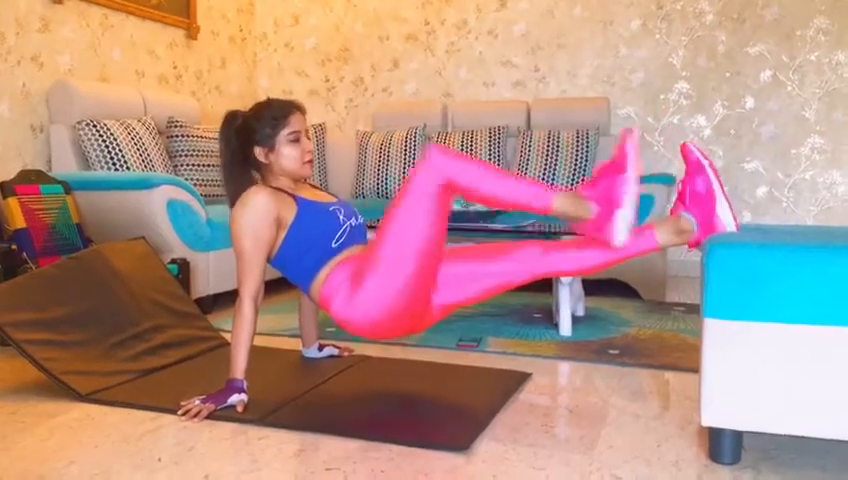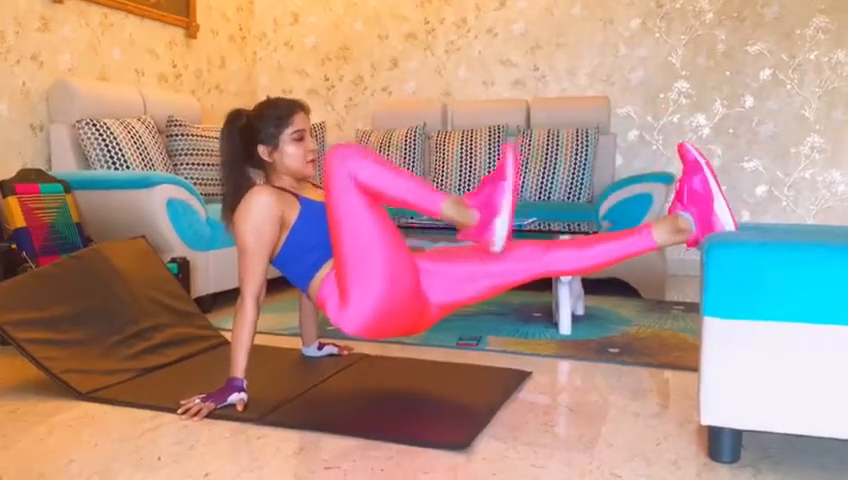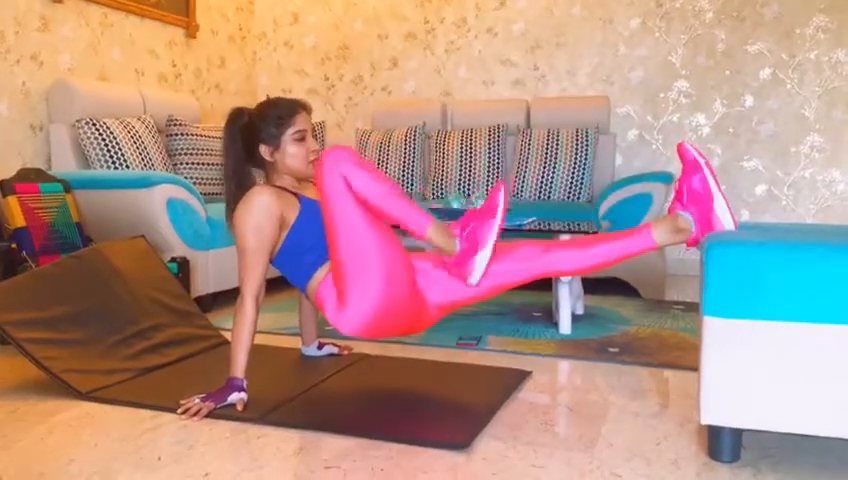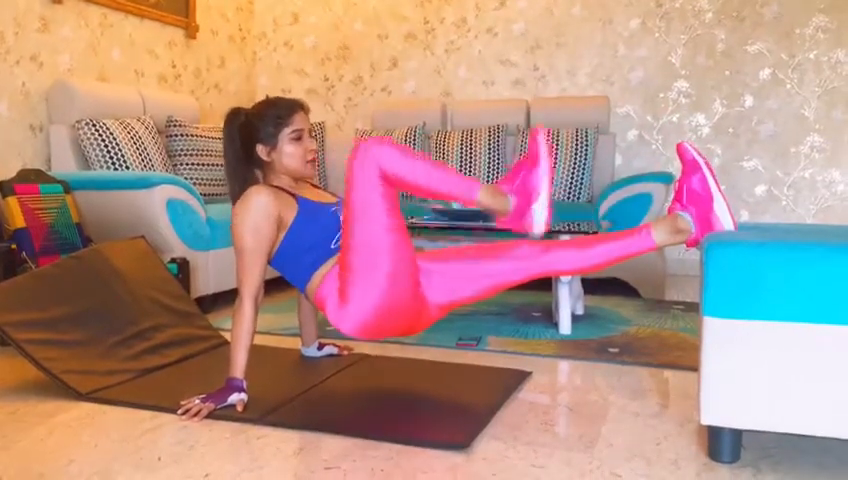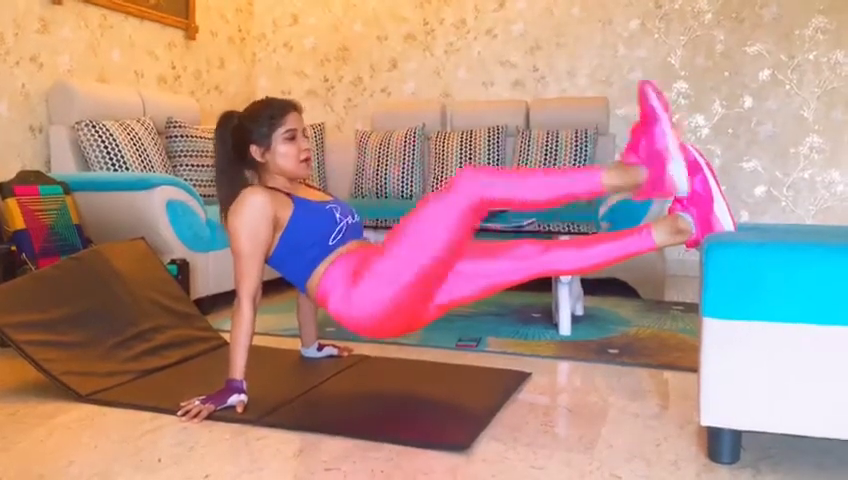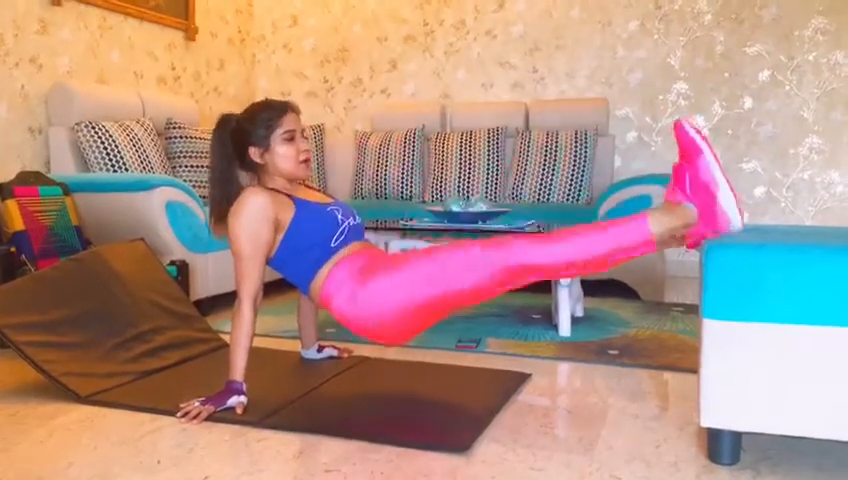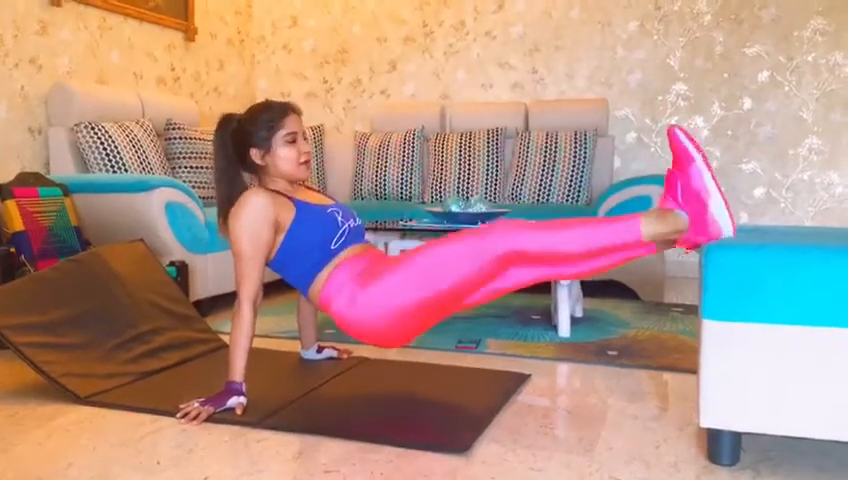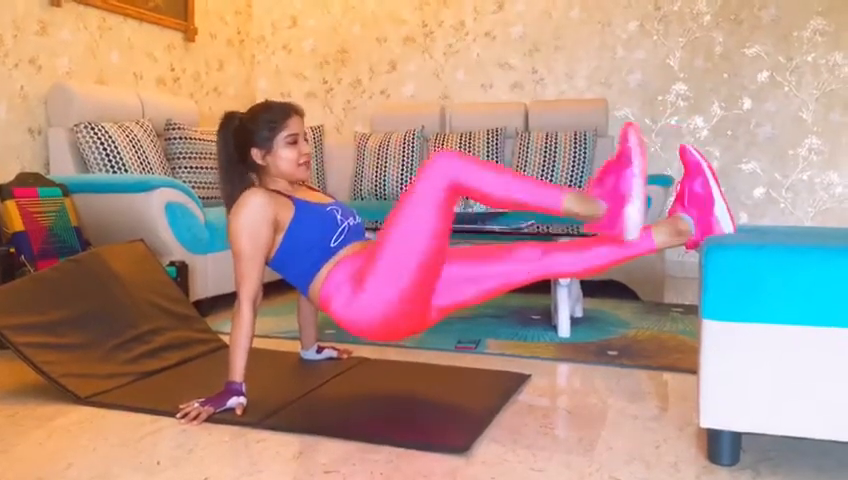
dt=0.2s
person 1, frame 1
left shoulder: (306, 191)
right shoulder: (259, 203)
right elbow: (249, 296)
left wrist: (312, 345)
right wrist: (234, 385)
left hip: (404, 292)
right hip: (374, 299)
left knee: (537, 256)
right knee: (436, 160)
left ankle: (681, 227)
right ankle: (587, 207)
person 1, frame 2
left shoulder: (307, 193)
right shoulder: (262, 203)
right elbow: (250, 295)
left wrist: (312, 344)
right wrist: (234, 384)
left hip: (405, 289)
right hip: (371, 300)
left knee: (537, 255)
right knee: (347, 157)
left ankle: (680, 226)
right ankle: (471, 215)
person 1, frame 3
left shoulder: (308, 191)
right shoulder: (262, 203)
right elbow: (250, 294)
left wrist: (312, 344)
right wrist: (233, 383)
left hip: (403, 289)
right hip: (369, 301)
left knee: (536, 255)
right knee: (341, 163)
left ankle: (680, 226)
right ankle: (452, 240)
person 1, frame 4
left shoulder: (306, 191)
right shoulder: (259, 202)
right elbow: (249, 296)
left wrist: (312, 345)
right wrist: (233, 384)
left hip: (402, 294)
right hip: (368, 302)
left knee: (535, 255)
right knee: (371, 151)
left ankle: (680, 226)
right ankle: (507, 202)
person 1, frame 5
left shoulder: (303, 192)
right shoulder: (255, 204)
right elbow: (247, 296)
left wrist: (312, 346)
right wrist: (233, 386)
left hip: (398, 292)
right hip: (369, 299)
left knee: (536, 254)
right knee: (471, 183)
left ankle: (680, 226)
right ankle: (633, 172)
person 1, frame 6
left shoulder: (303, 192)
right shoulder: (256, 204)
right elbow: (248, 298)
left wrist: (312, 347)
right wrist: (233, 387)
left hip: (396, 286)
right hip: (373, 300)
left knee: (529, 255)
right knee: (520, 251)
left ankle: (682, 222)
right ankle: (684, 214)
person 1, frame 7
left shoulder: (303, 194)
right shoulder: (256, 206)
right elbow: (247, 299)
left wrist: (311, 348)
right wrist: (233, 387)
left hip: (401, 295)
right hip: (374, 303)
left knee: (532, 257)
right knee: (508, 240)
left ankle: (678, 227)
right ankle: (679, 219)
person 1, frame 8
left shoulder: (304, 193)
right shoulder: (256, 205)
right elbow: (247, 298)
left wrist: (311, 347)
right wrist: (232, 387)
left hip: (404, 293)
right hip: (376, 299)
left knee: (538, 257)
right knee: (441, 165)
left ankle: (680, 228)
right ankle: (594, 207)
